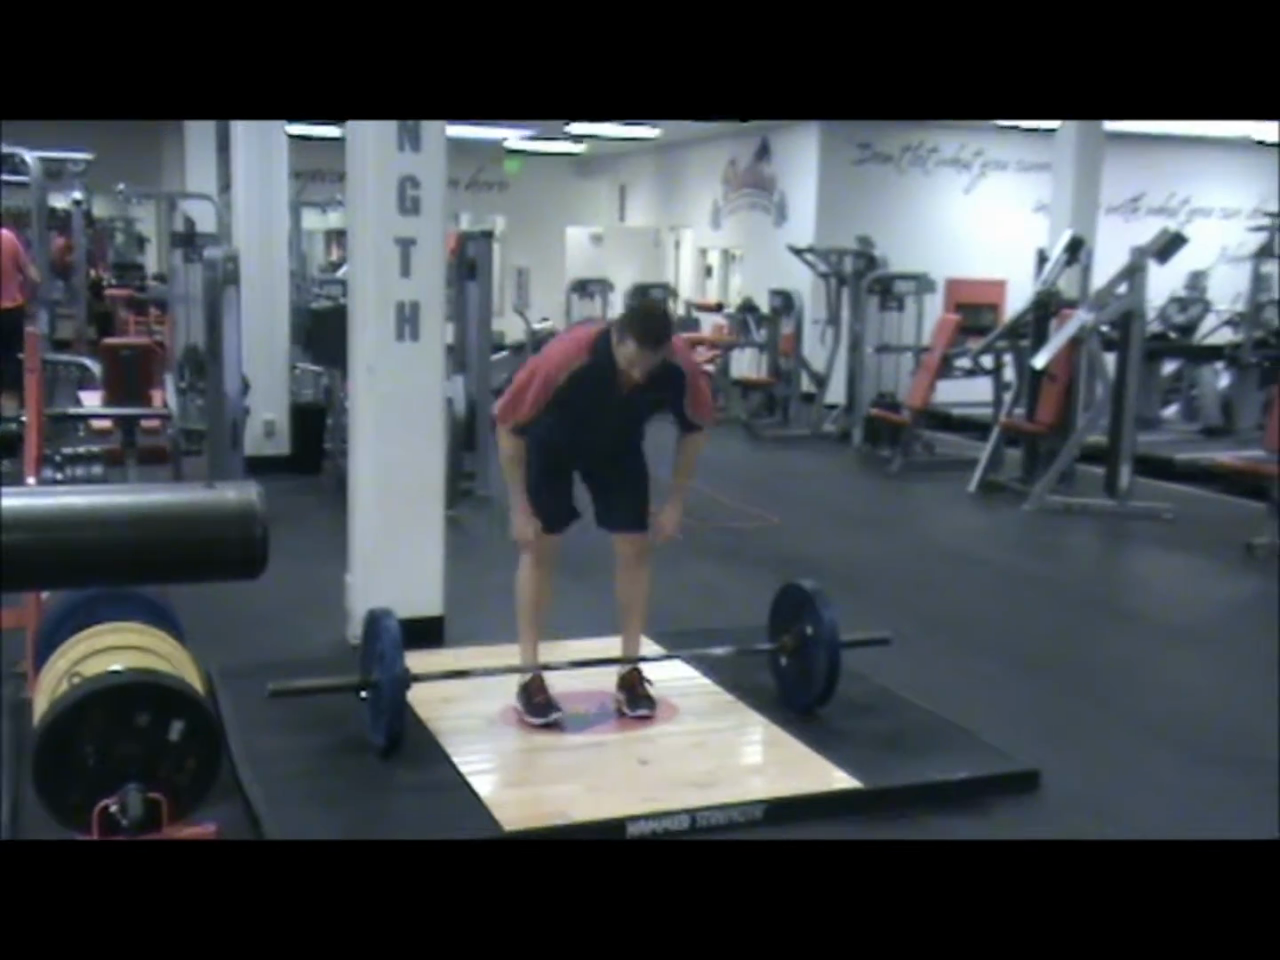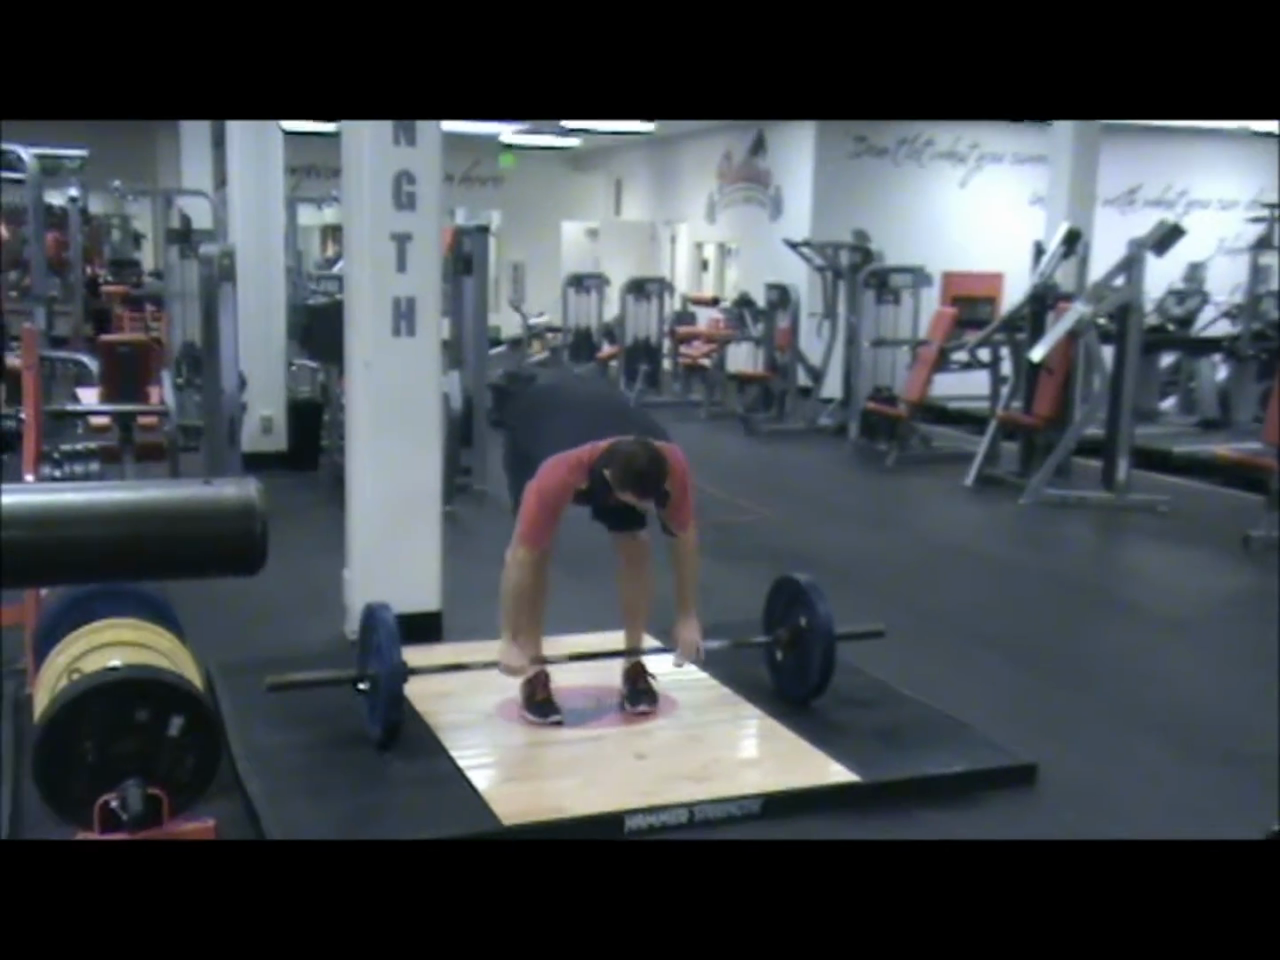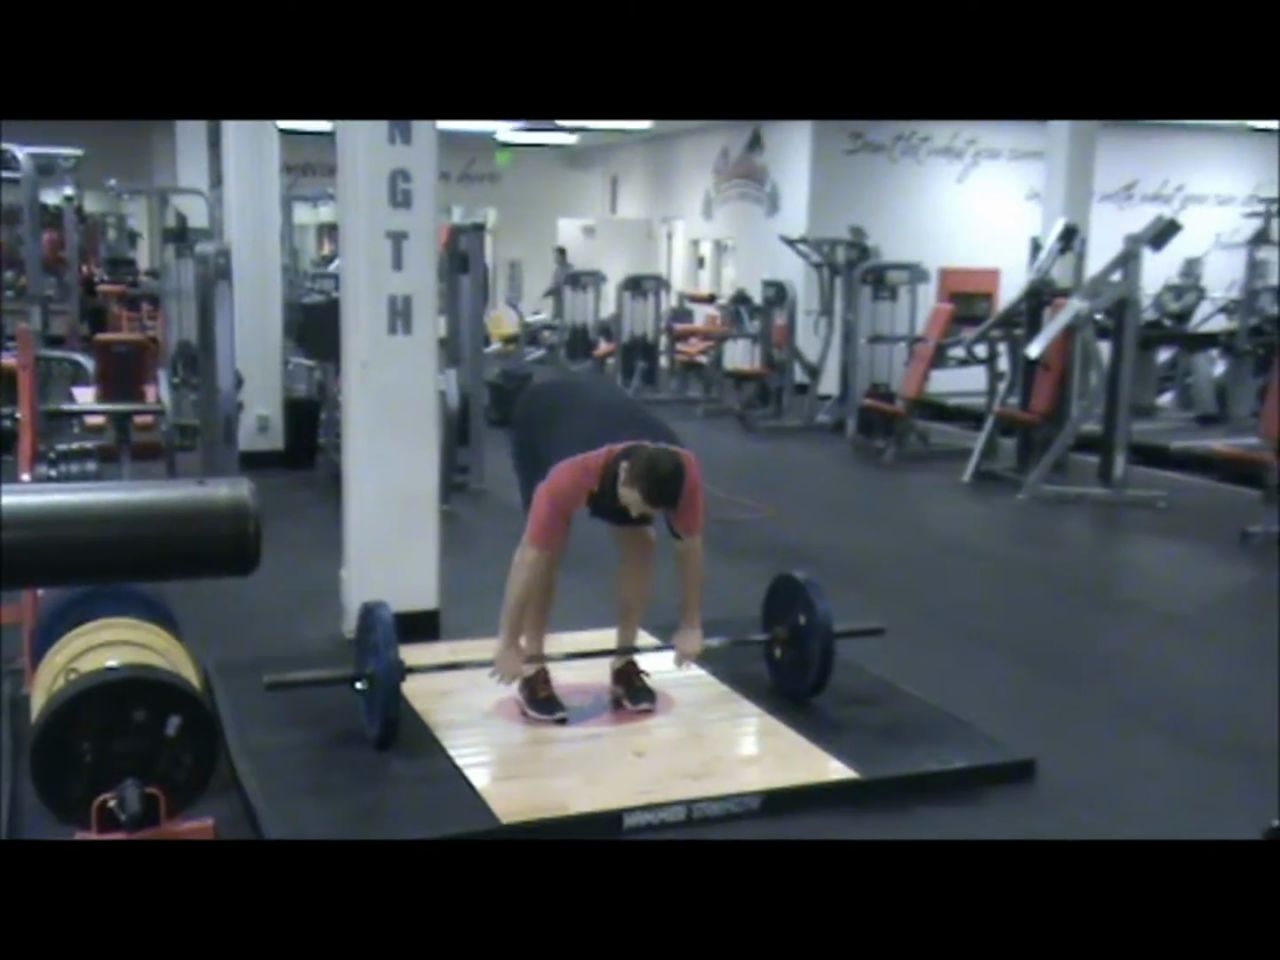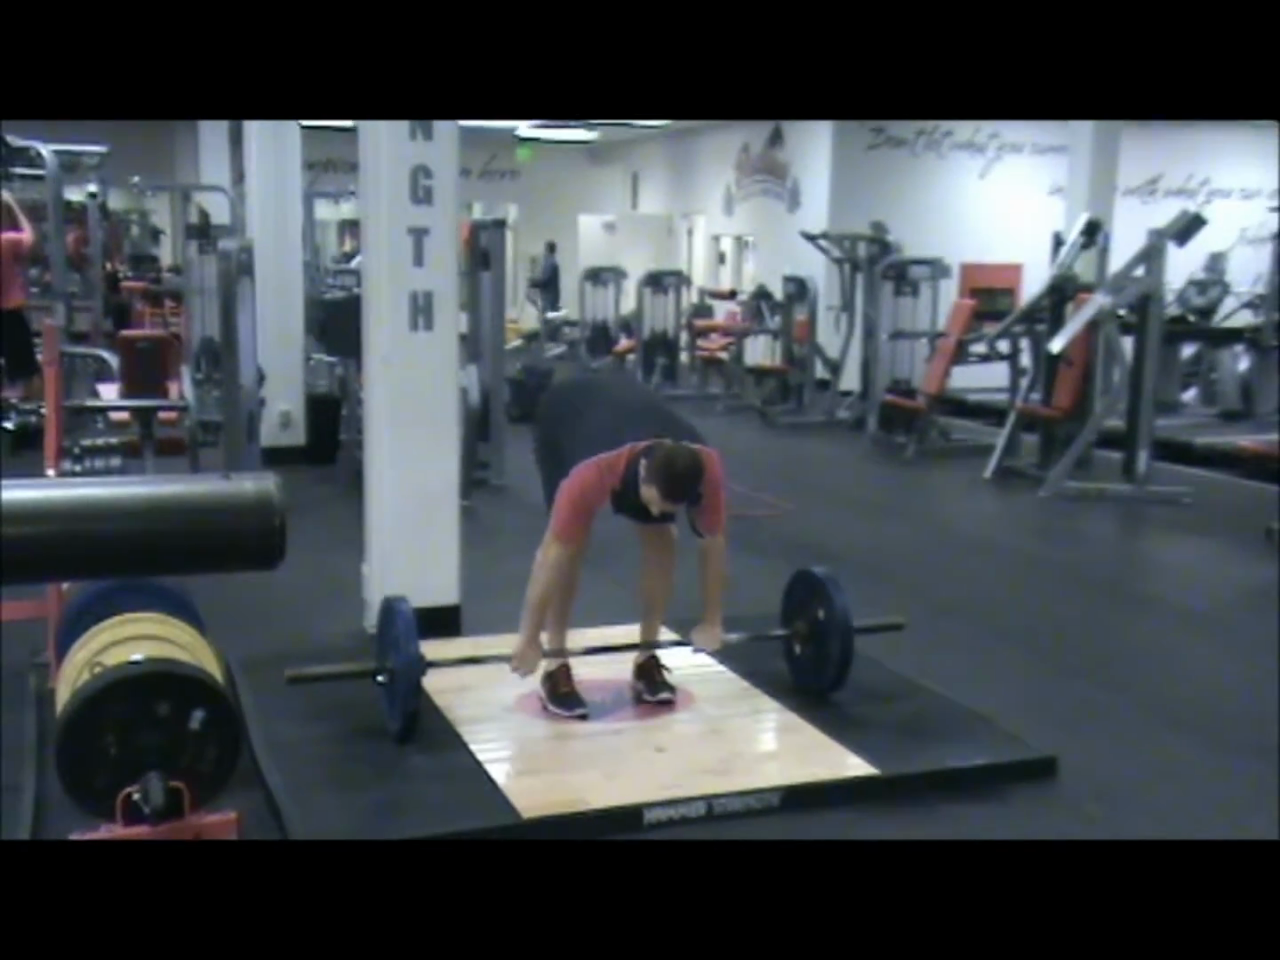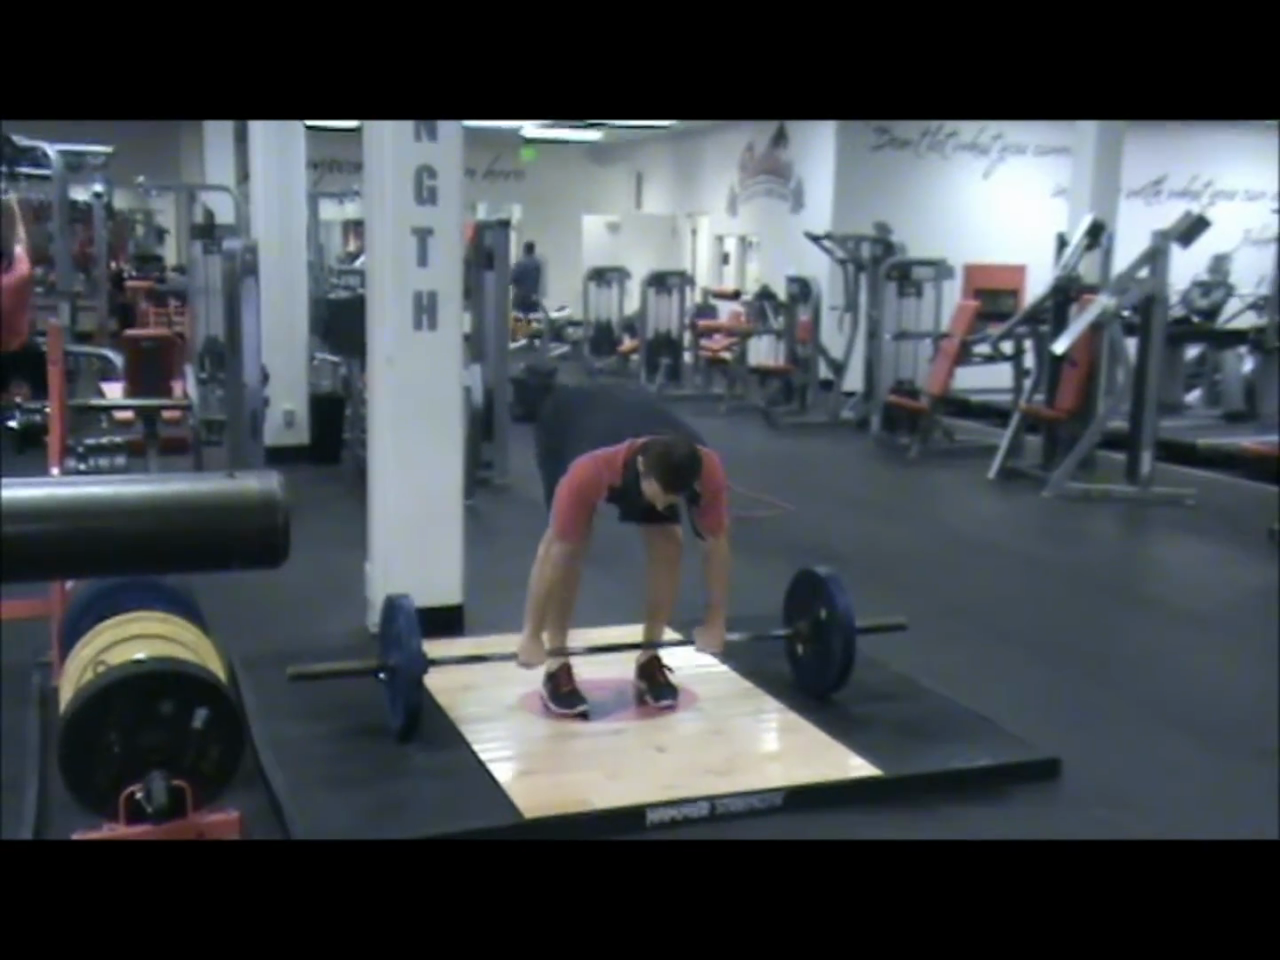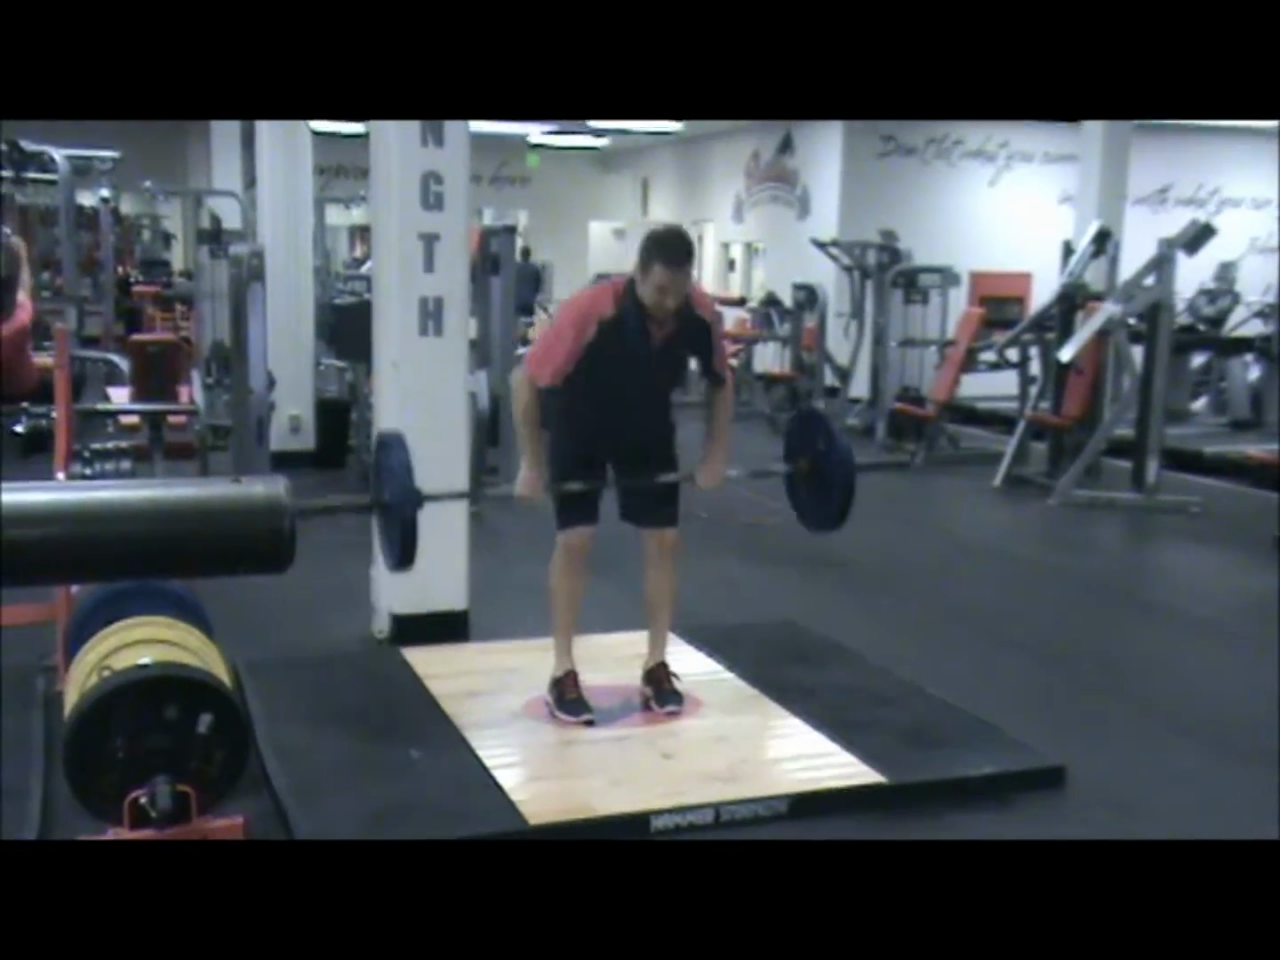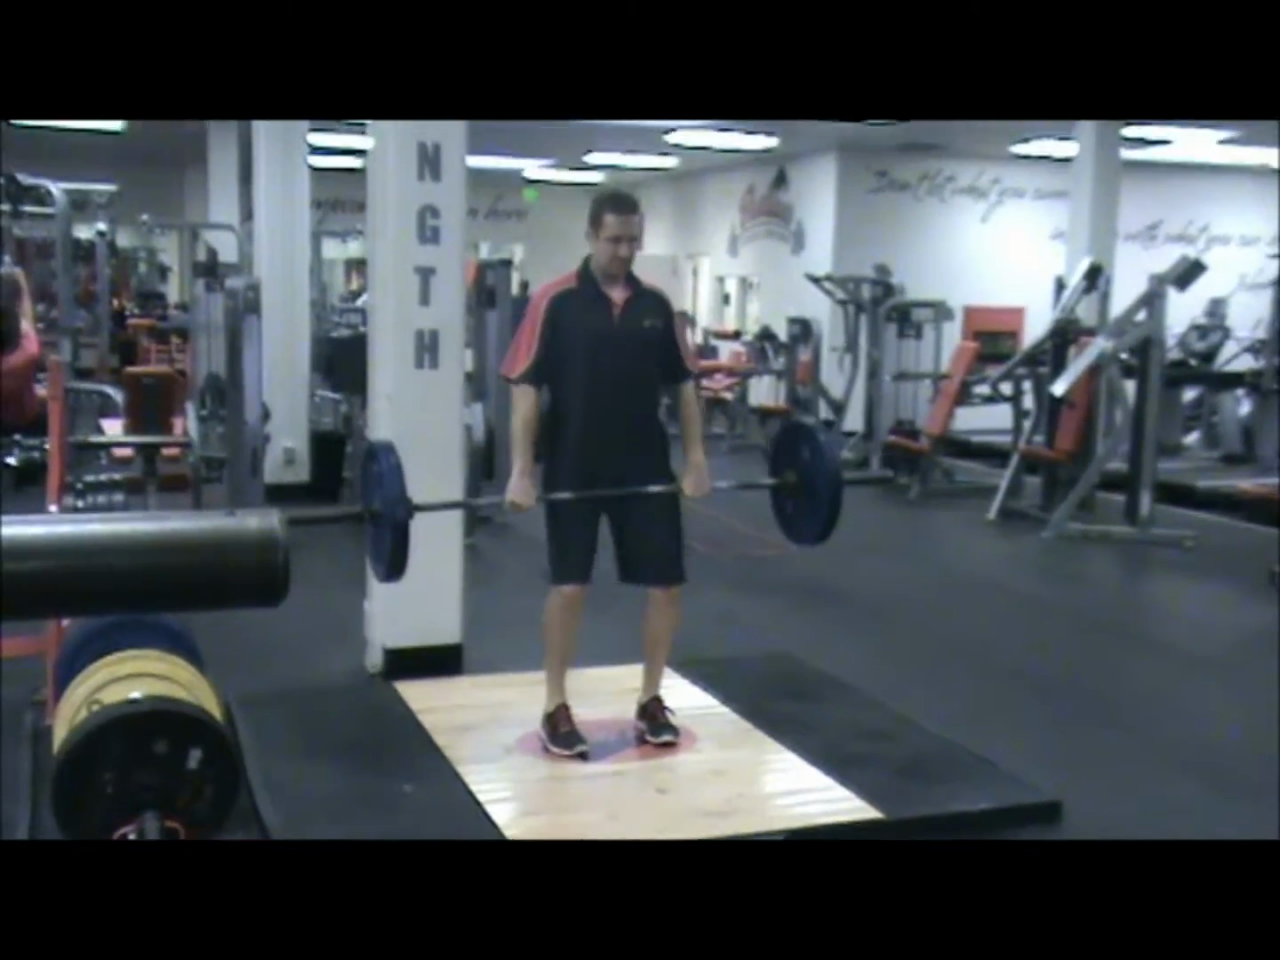
dt=0.7s
person 1, frame 1
left shoulder: (682, 365)
right shoulder: (564, 359)
left elbow: (695, 427)
right elbow: (508, 424)
left wrist: (675, 500)
right wrist: (519, 506)
left hip: (618, 447)
right hip: (550, 443)
left knee: (635, 546)
right knee: (541, 547)
left ankle: (629, 671)
right ankle: (530, 676)
person 1, frame 2
left shoulder: (671, 464)
right shoulder: (559, 473)
left elbow: (684, 536)
right elbow: (520, 555)
left wrist: (687, 617)
right wrist: (510, 641)
left knee: (637, 545)
right knee: (538, 549)
left ankle: (634, 666)
right ankle: (534, 674)
person 1, frame 3
left shoulder: (684, 471)
right shoulder: (572, 474)
left elbow: (690, 544)
right elbow: (529, 556)
left wrist: (691, 626)
right wrist: (508, 645)
right hip: (538, 417)
left knee: (641, 543)
right knee: (549, 548)
left ankle: (624, 665)
right ankle: (533, 674)
person 1, frame 4
left shoulder: (706, 468)
right shoulder: (594, 472)
left elbow: (713, 541)
right elbow: (552, 553)
left wrist: (712, 622)
right wrist: (528, 640)
left knee: (663, 540)
right knee: (571, 545)
left ankle: (647, 660)
right ankle: (555, 669)
person 1, frame 5
left shoulder: (707, 470)
right shoulder: (590, 470)
left elbow: (717, 542)
right elbow: (552, 551)
left wrist: (715, 622)
right wrist: (532, 636)
right hip: (562, 423)
left knee: (669, 542)
right knee: (572, 545)
left ankle: (649, 661)
right ankle: (557, 669)
person 1, frame 6
left shoulder: (702, 315)
right shoulder: (589, 311)
left elbow: (720, 383)
right elbow: (524, 381)
left wrist: (715, 454)
right wrist: (531, 465)
left hip: (650, 431)
right hip: (579, 429)
left knee: (664, 540)
right knee: (575, 540)
left ankle: (655, 667)
right ankle: (563, 675)
person 1, frame 7
left shoulder: (656, 305)
right shoulder: (555, 301)
left elbow: (681, 382)
right elbow: (526, 386)
left wrist: (695, 456)
right wrist: (521, 470)
left hip: (647, 468)
right hip: (574, 471)
left knee: (666, 585)
right knee: (569, 587)
left ankle: (650, 702)
right ankle: (555, 709)
